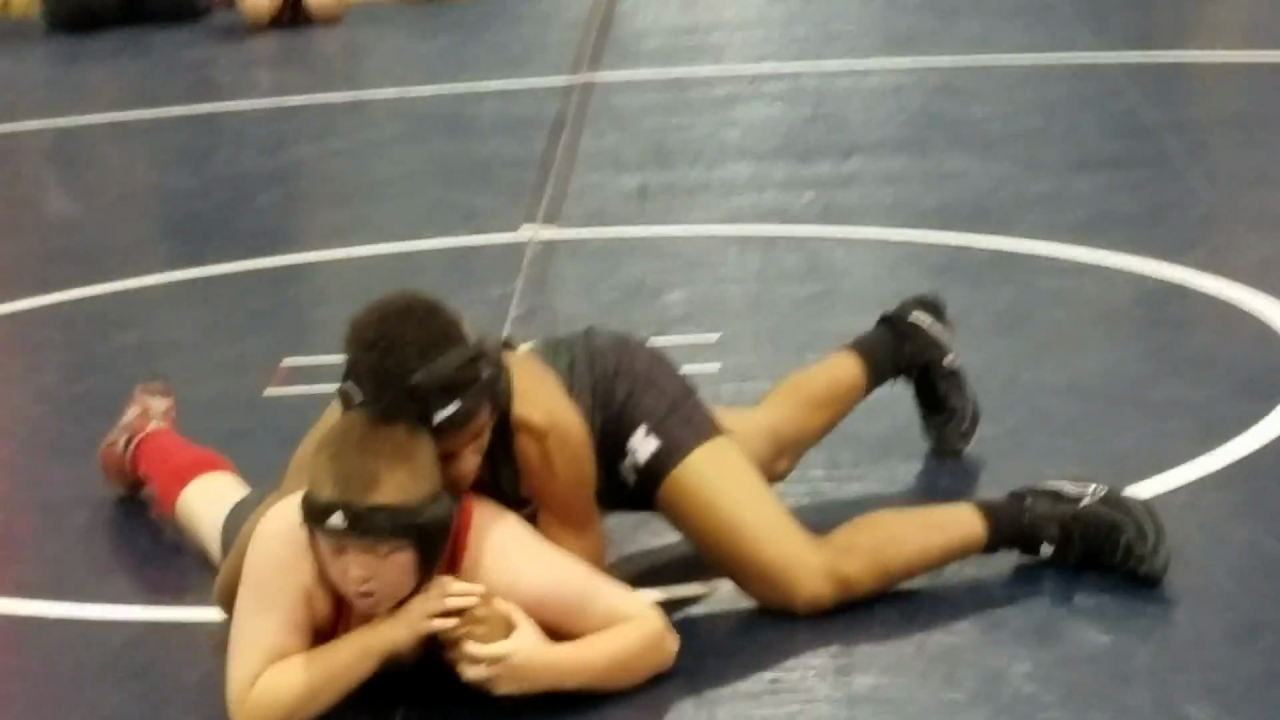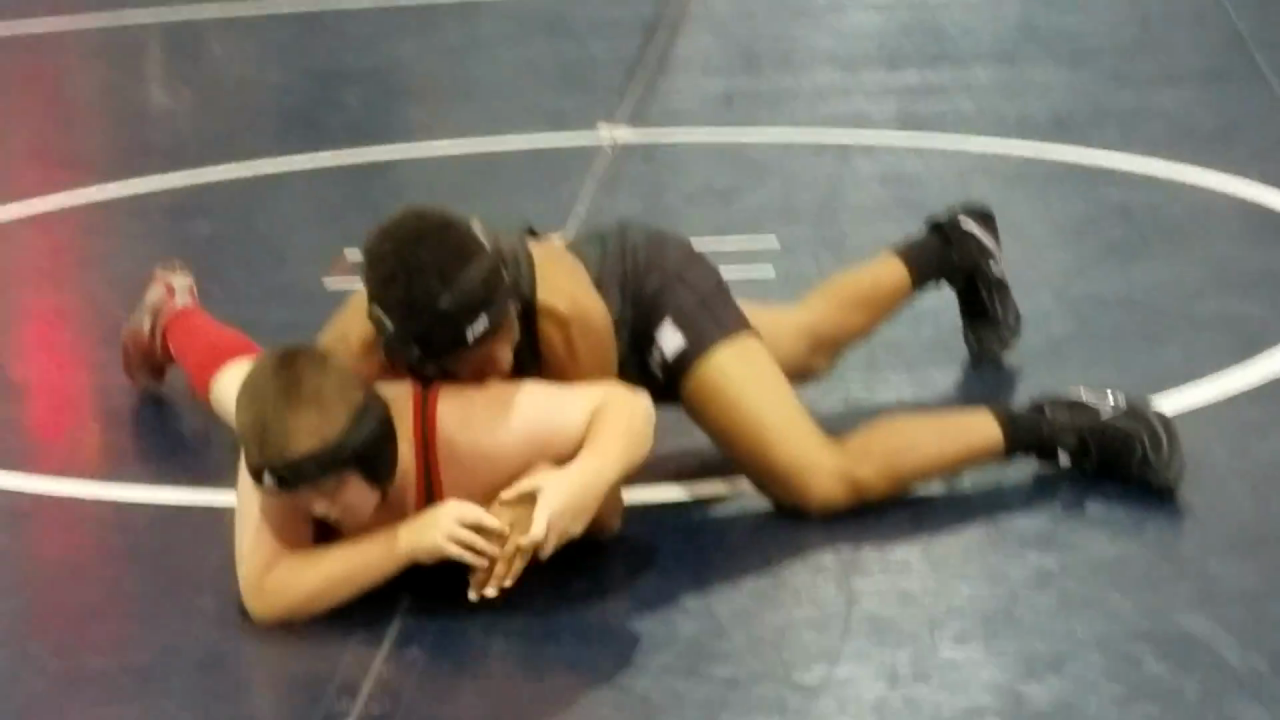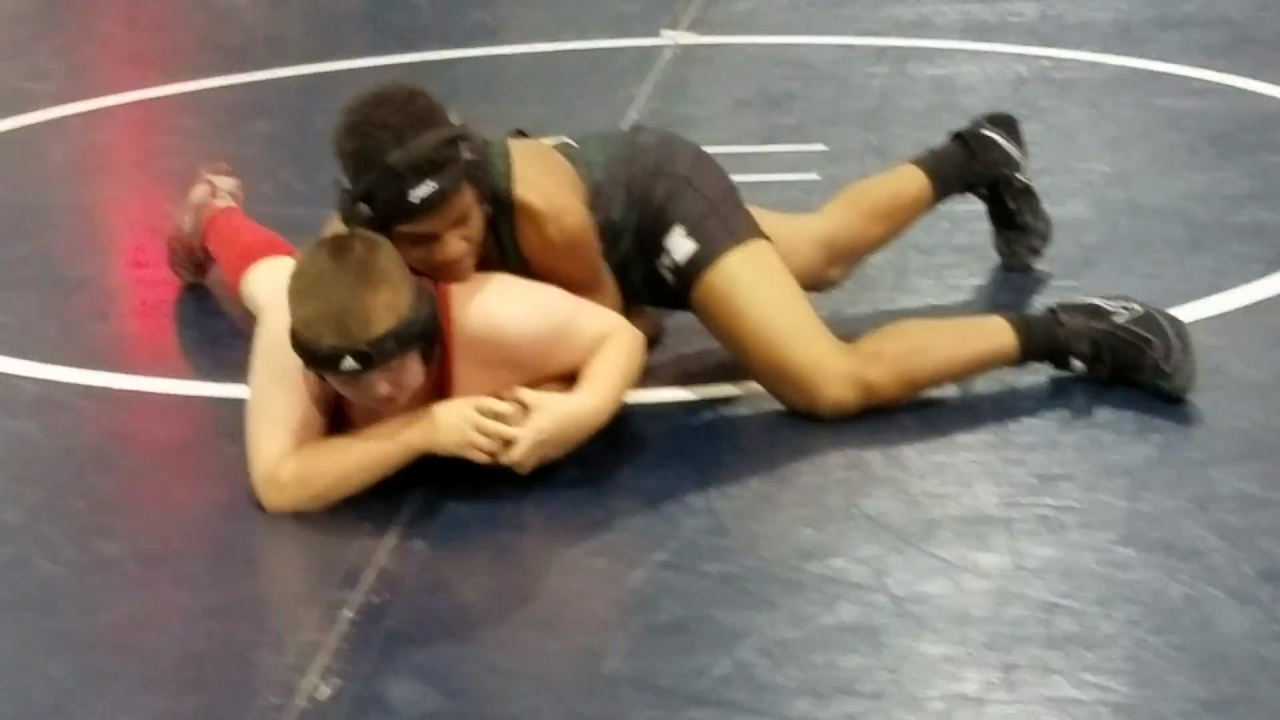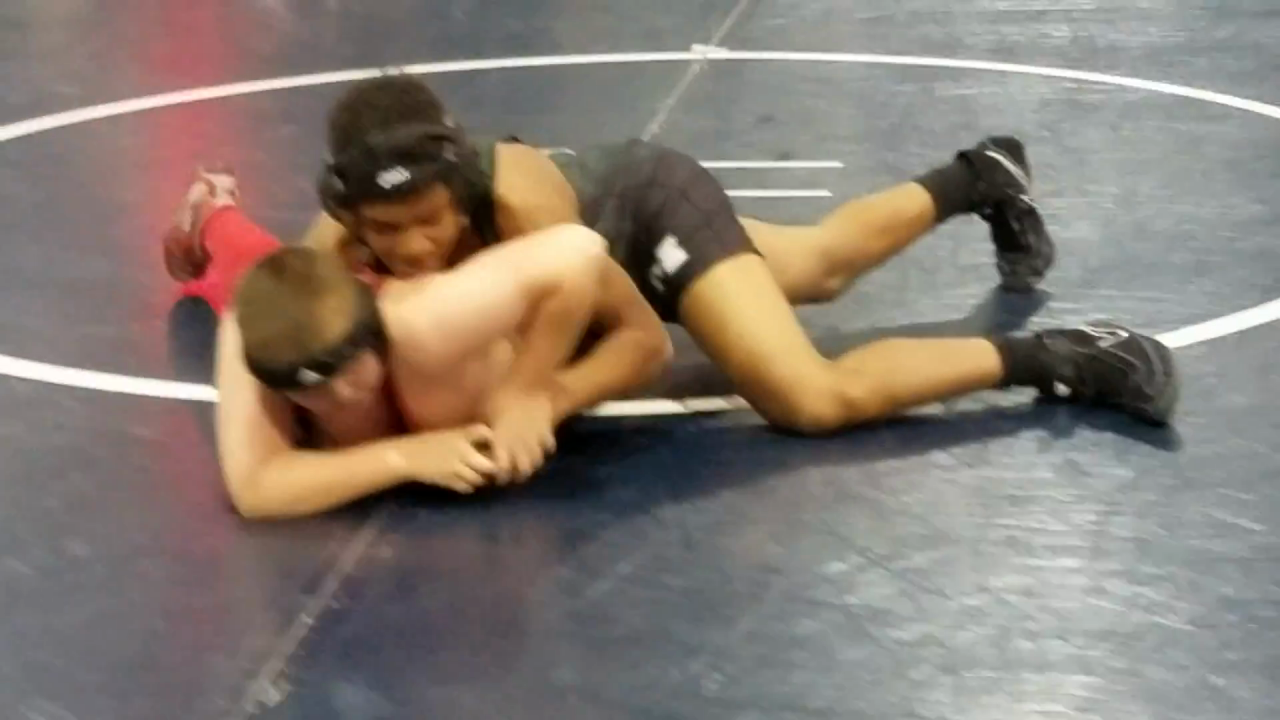
dt=0.4s
person 1, frame 1
left shoulder: (537, 416)
left elbow: (578, 558)
left hip: (619, 390)
left knee: (808, 580)
right knee: (768, 448)
left ankle: (1023, 520)
right ankle: (901, 343)
person 1, frame 2
left shoulder: (559, 304)
right shoulder: (362, 344)
left hip: (647, 285)
left knee: (823, 480)
right knee: (808, 338)
left ankle: (1052, 428)
right ankle: (951, 250)
person 1, frame 3
left shoulder: (536, 202)
right shoulder: (359, 239)
left elbow: (608, 322)
left hip: (656, 193)
right hip: (615, 201)
left knee: (835, 383)
right knee: (827, 250)
left ankle: (1064, 335)
right ankle: (975, 158)
person 1, frame 4
left shoulder: (520, 203)
right shoulder: (343, 239)
left hip: (653, 206)
right hip: (604, 224)
left knee: (819, 400)
right knee: (828, 263)
left ankle: (1054, 359)
right ankle: (978, 179)
person 2, frame 1
left shoulder: (486, 553)
right shoulder: (287, 539)
left elbow: (656, 637)
left wrist: (548, 665)
right wrist: (387, 635)
right hip: (278, 516)
right knee: (228, 506)
right ankle: (147, 436)
person 2, frame 2
left shoulder: (465, 431)
right shoulder: (281, 451)
left elbow: (629, 406)
right elbow: (265, 596)
left wrist: (580, 489)
right wrist: (405, 539)
right knee: (240, 379)
right ankle: (172, 316)
person 2, frame 3
left shoulder: (484, 318)
right shoulder: (300, 329)
left elbow: (621, 336)
right elbow: (280, 487)
left wrist: (583, 411)
right wrist: (421, 431)
right knee: (268, 272)
right ankle: (214, 215)
person 2, frame 4
left shoulder: (424, 328)
right shoulder: (258, 343)
left elbow: (578, 251)
right elbow: (254, 491)
left wrist: (526, 391)
right wrist: (406, 457)
right ankle: (214, 215)
